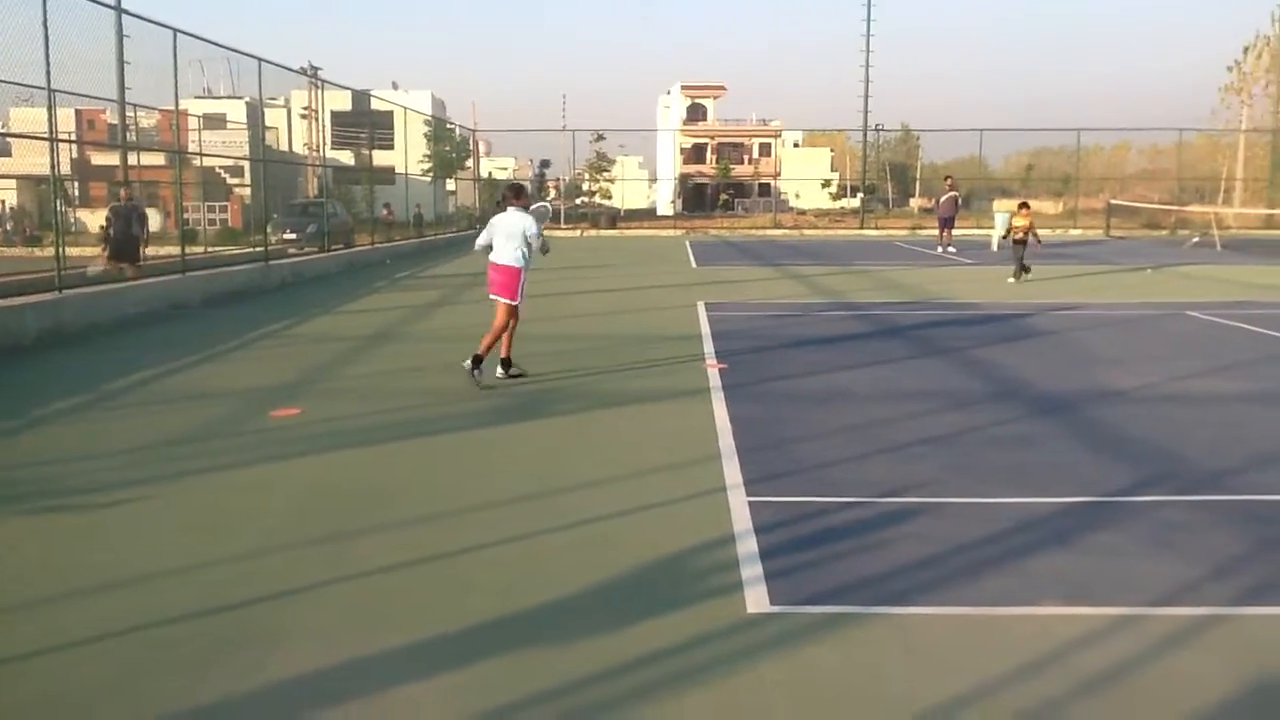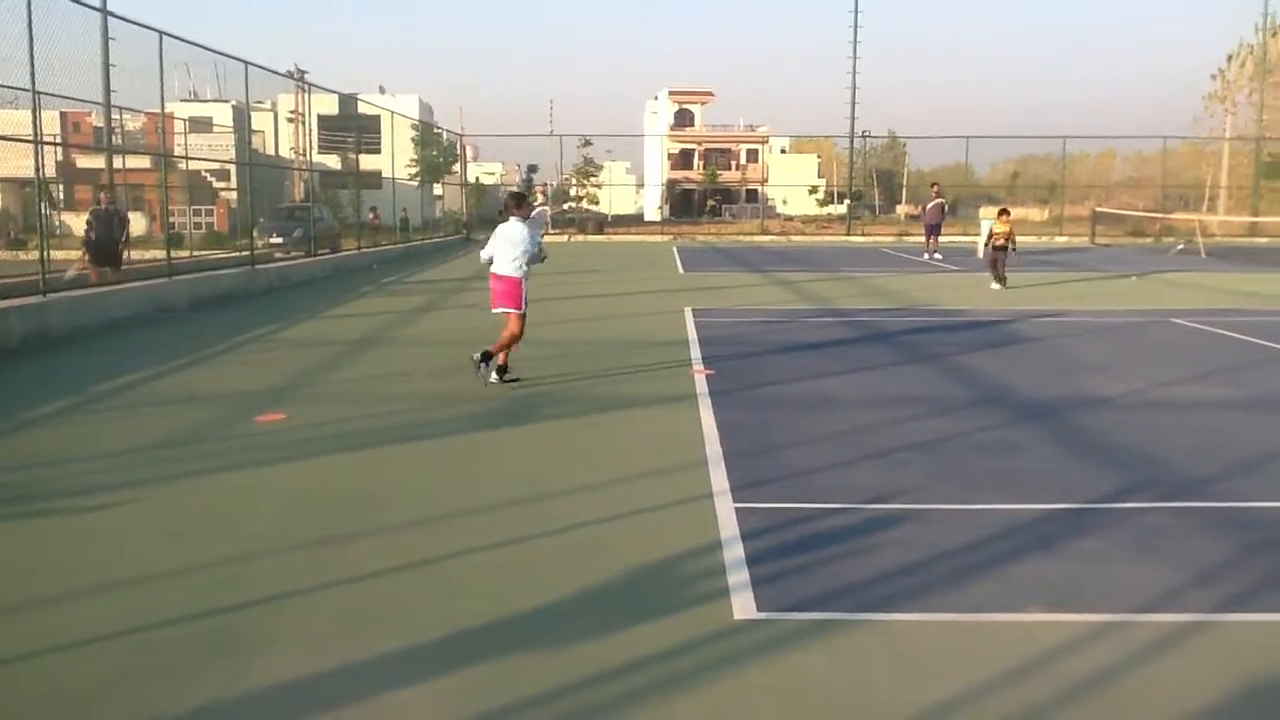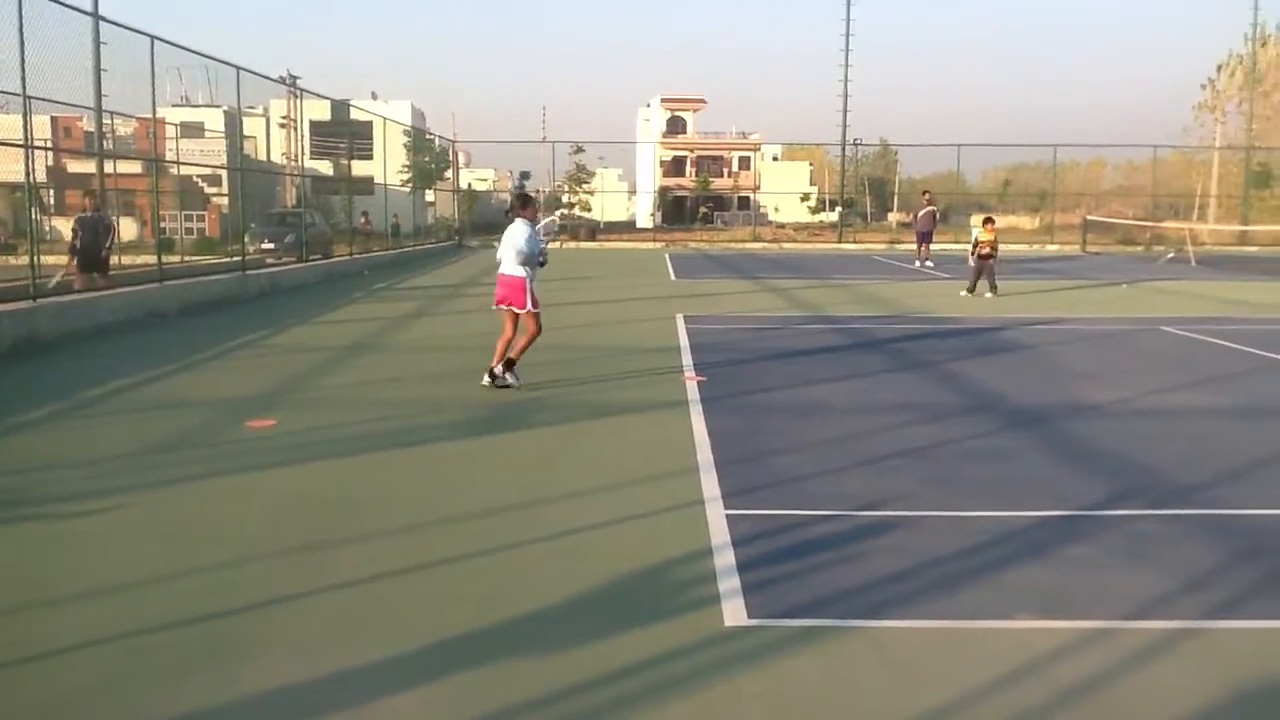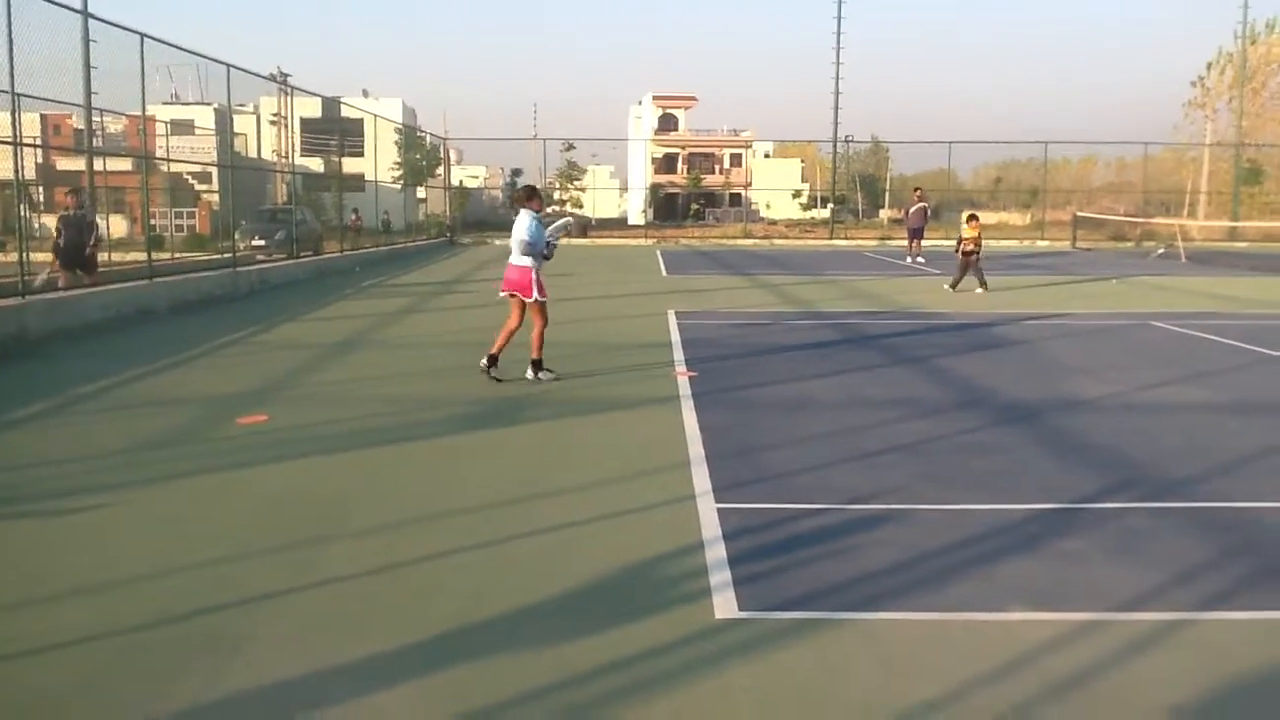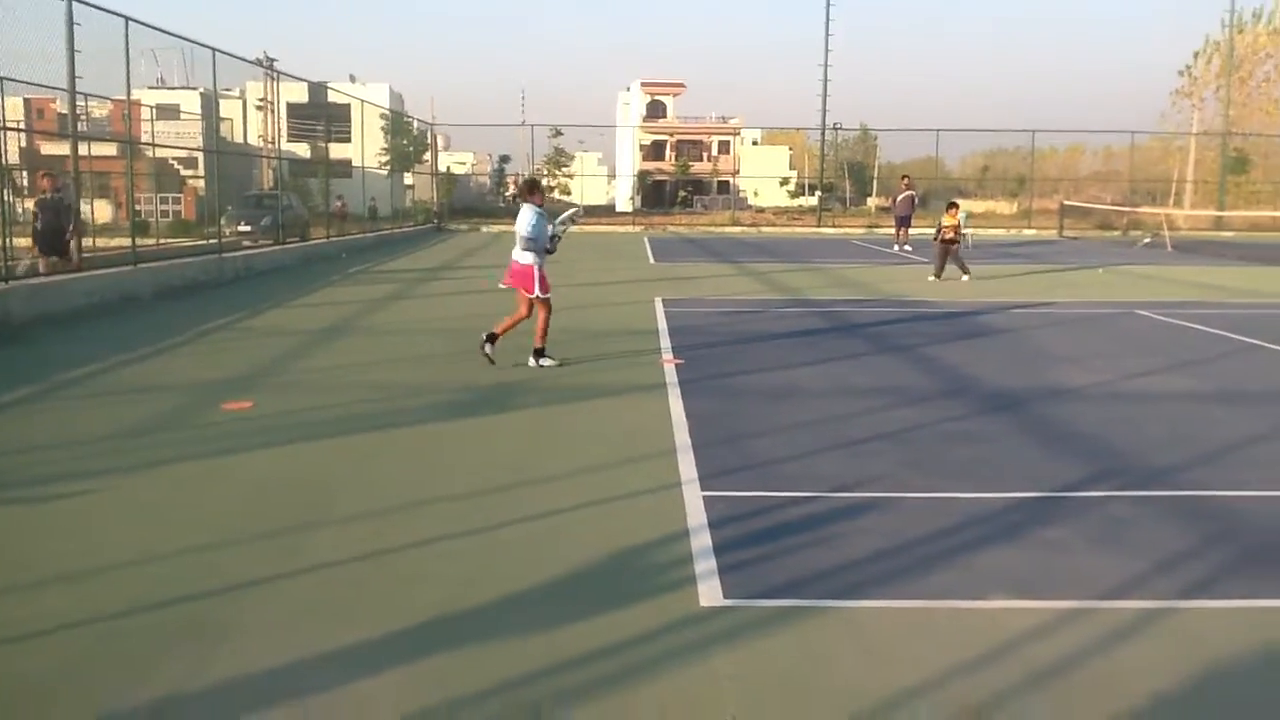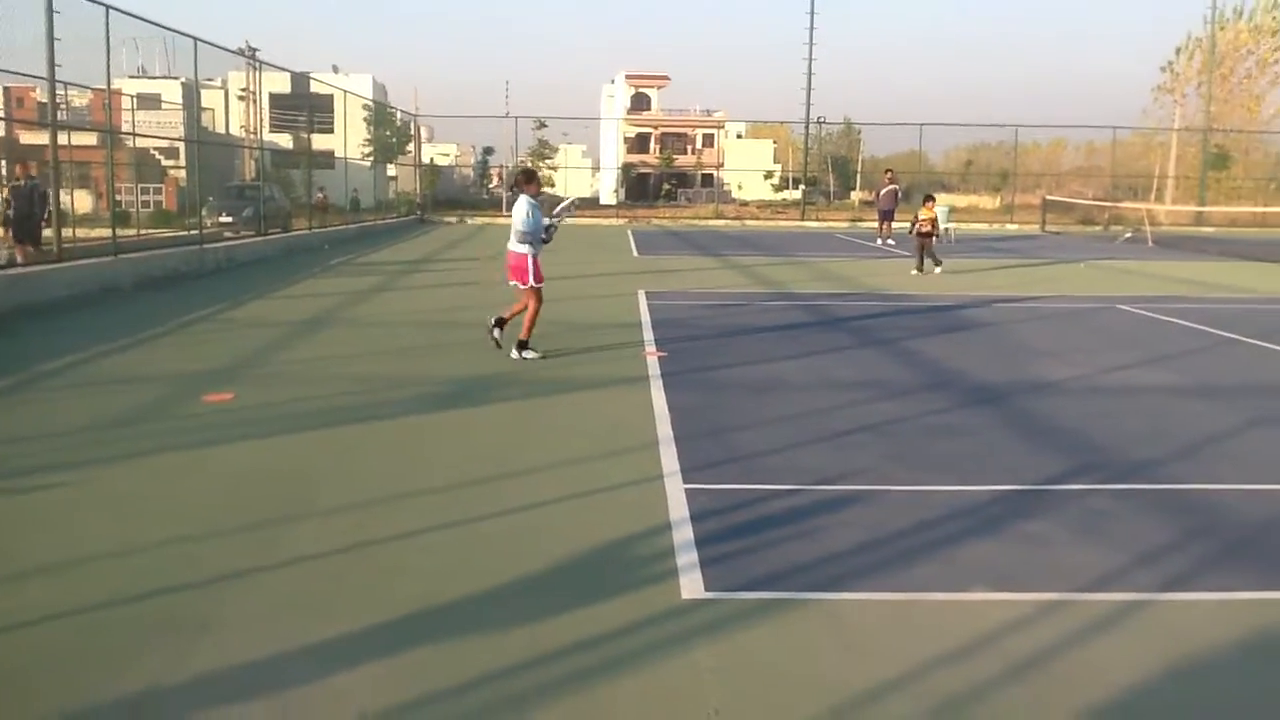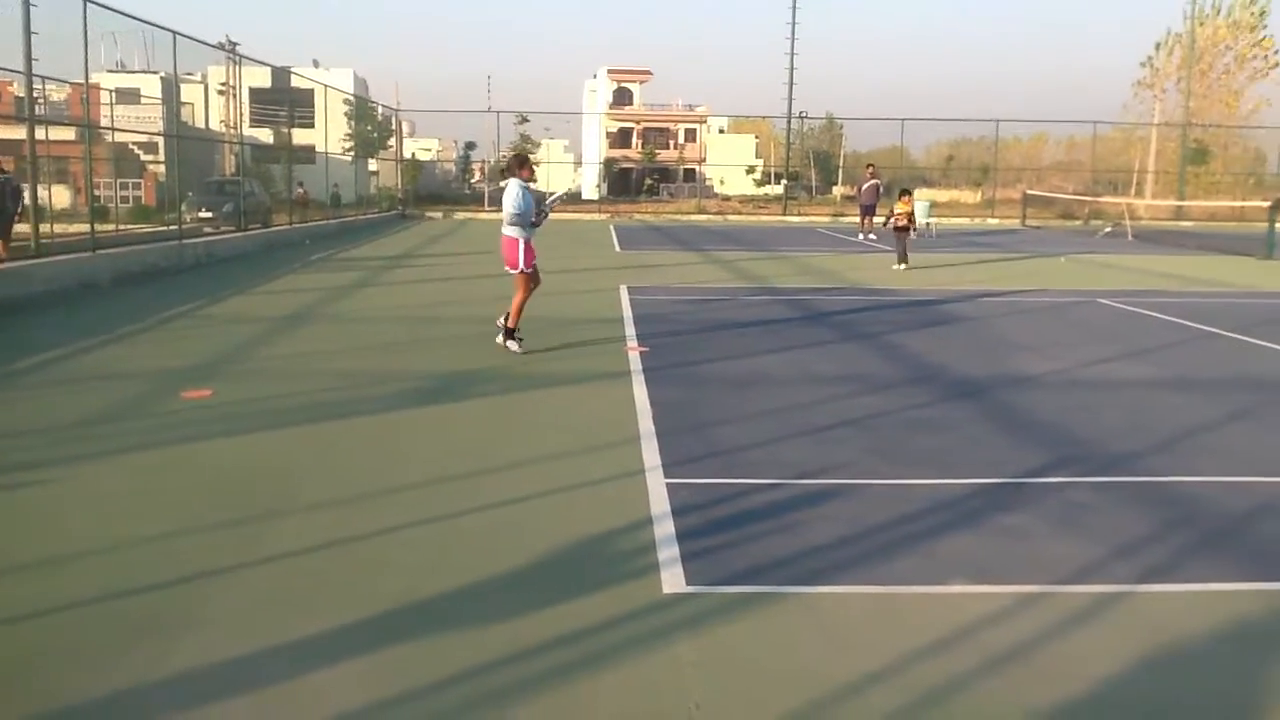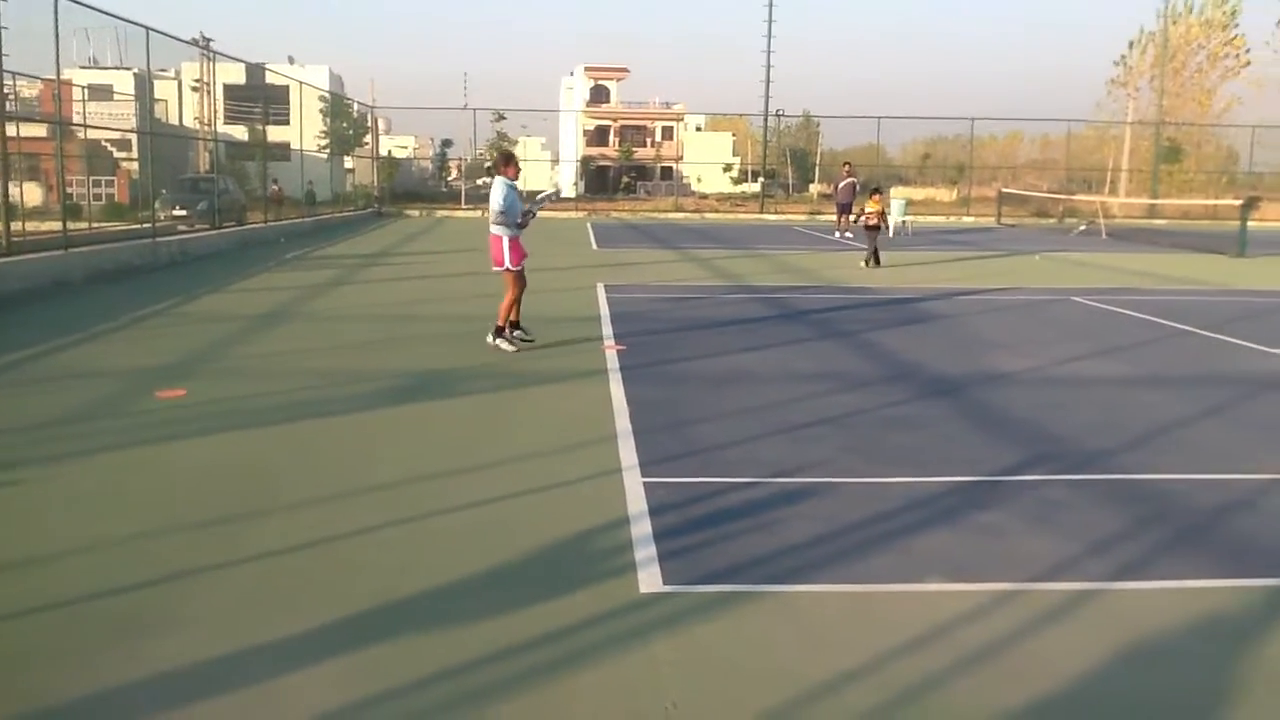
dt=0.1s
person 1, frame 1
left shoulder: (497, 219)
right shoulder: (527, 220)
left elbow: (479, 244)
right elbow: (540, 245)
right wrist: (544, 245)
left hip: (496, 267)
right hip: (513, 272)
left knee: (512, 318)
right knee: (501, 323)
left ankle: (505, 365)
right ankle: (475, 362)
person 1, frame 2
left shoulder: (501, 229)
right shoulder: (523, 230)
left elbow: (485, 257)
right elbow: (529, 257)
right wrist: (539, 256)
left hip: (497, 278)
right hip: (514, 281)
left knee: (513, 328)
right knee: (516, 331)
left ankle: (500, 371)
right ankle: (485, 356)
person 1, frame 3
left shoulder: (510, 230)
right shoulder: (526, 231)
left elbow: (501, 256)
right elbow: (521, 258)
right wrist: (539, 260)
left hip: (504, 279)
right hip: (519, 282)
left knee: (510, 330)
right knee: (534, 329)
left ankle: (493, 374)
right ankle: (508, 365)
person 1, frame 4
left shoulder: (524, 219)
right shoulder: (529, 220)
right elbow: (522, 247)
left wrist: (544, 247)
right wrist: (544, 253)
left hip: (515, 270)
right hip: (526, 273)
left knee: (514, 321)
right knee: (541, 320)
left ankle: (491, 360)
right ankle: (536, 367)
person 1, frame 5
left shoulder: (529, 213)
right shoulder: (531, 215)
right elbow: (524, 243)
left wrist: (549, 239)
right wrist: (547, 247)
left hip: (521, 264)
right hip: (530, 267)
left knee: (525, 312)
right knee: (545, 310)
left ankle: (491, 337)
right ankle: (538, 355)
person 1, frame 6
left shoulder: (530, 204)
right shoulder: (524, 207)
right elbow: (519, 236)
left wrist: (544, 229)
right wrist: (541, 238)
left hip: (520, 257)
right hip: (523, 258)
left knee: (529, 301)
right knee: (536, 302)
left ankle: (498, 322)
right ankle: (521, 347)
person 1, frame 7
left shoulder: (520, 188)
right shoulder: (514, 189)
right elbow: (510, 218)
left wrist: (537, 214)
right wrist: (532, 221)
left hip: (519, 241)
right hip: (516, 242)
left knee: (534, 282)
right knee: (523, 290)
left ankle: (508, 319)
right ankle: (507, 334)
person 1, frame 8
left shoulder: (508, 187)
right shoulder: (500, 188)
right elbow: (496, 217)
left wrist: (525, 214)
right wrist: (519, 221)
left hip: (511, 240)
right hip: (504, 241)
left knee: (521, 284)
right knee: (513, 290)
left ankle: (514, 326)
right ankle: (498, 335)
